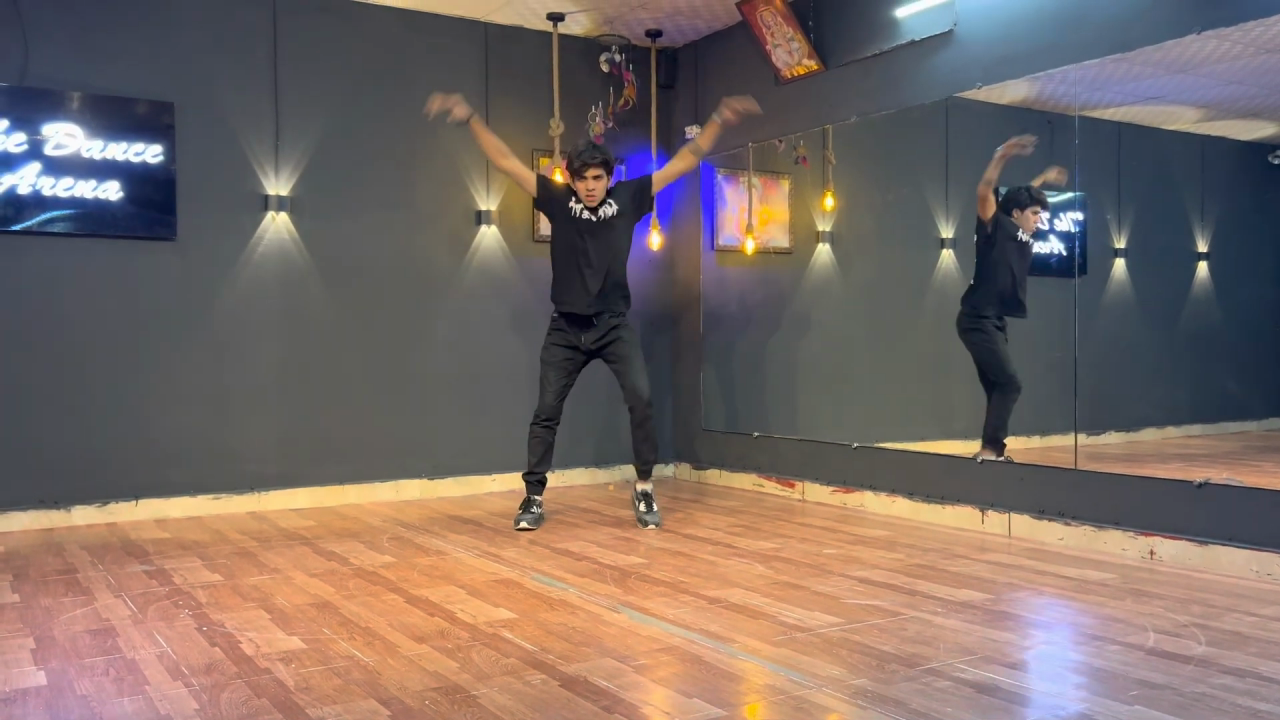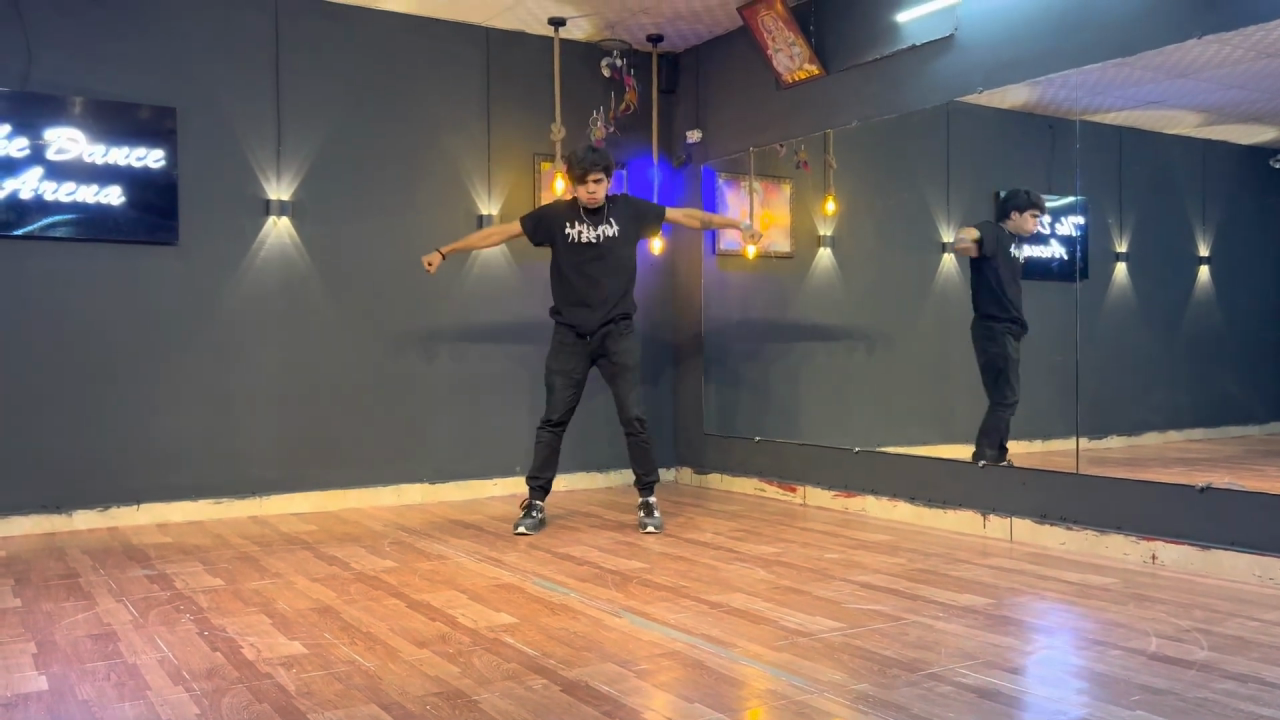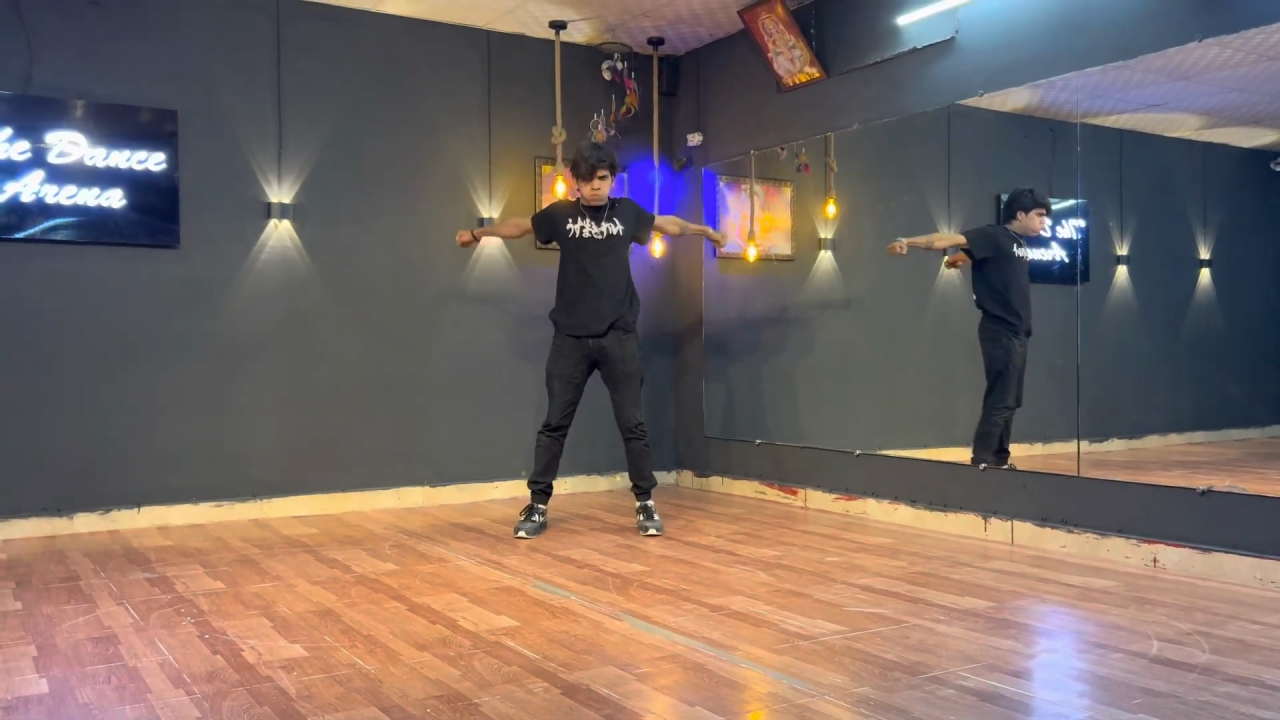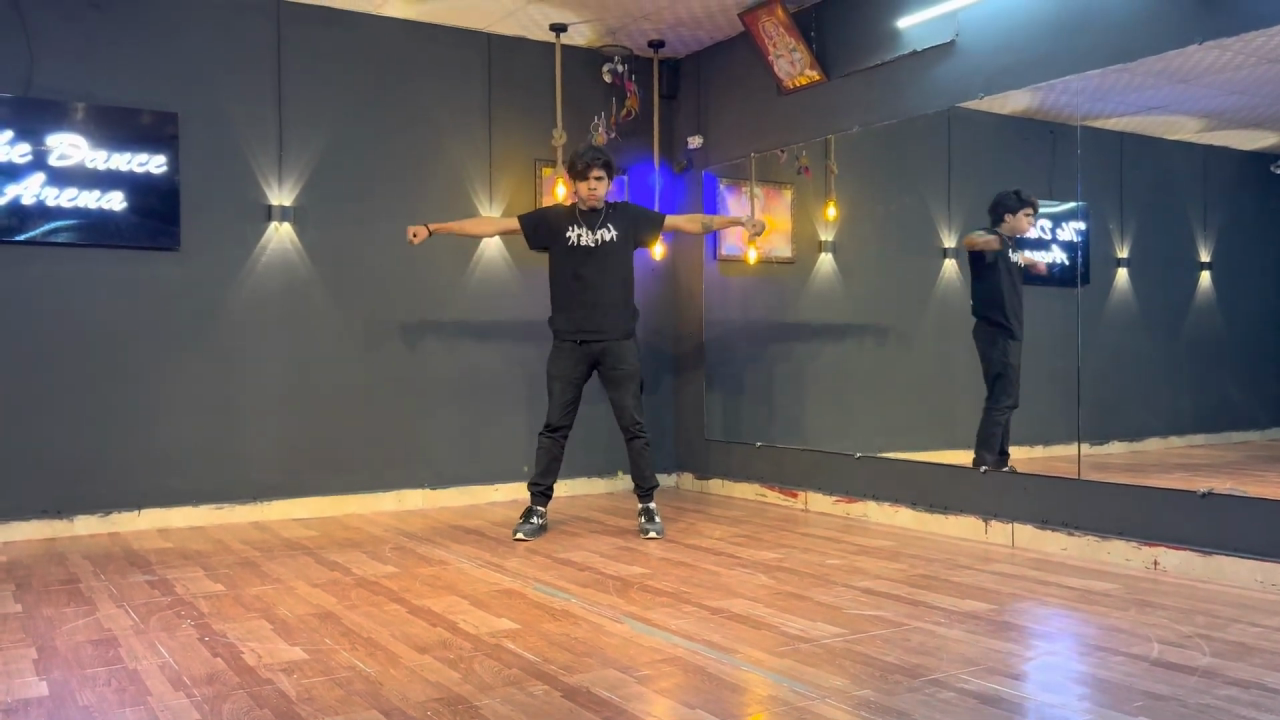
dt=0.3s
person 1, frame 1
left shoulder: (627, 198)
right shoulder: (558, 198)
left elbow: (686, 161)
right elbow: (504, 160)
left wrist: (718, 120)
right wrist: (468, 118)
left hip: (614, 326)
right hip: (566, 330)
left knee: (641, 400)
right knee: (546, 411)
left ankle: (643, 487)
right ankle: (534, 496)
person 1, frame 2
left shoulder: (629, 209)
right shoulder: (555, 215)
left elbow: (683, 216)
right elbow: (502, 231)
left wrist: (736, 223)
right wrist: (447, 250)
left hip: (618, 332)
right hip: (570, 334)
left knee: (633, 417)
right knee: (554, 419)
left ankle: (648, 499)
right ankle: (535, 501)
person 1, frame 3
left shoulder: (627, 211)
right shoulder: (560, 213)
left elbow: (666, 223)
right elbow: (520, 226)
left wrist: (707, 231)
right wrist: (476, 234)
left hip: (619, 337)
right hip: (570, 338)
left knee: (632, 423)
right knee: (555, 423)
left ankle: (645, 503)
right ankle: (537, 505)
person 1, frame 4
left shoulder: (629, 216)
right shoulder: (552, 219)
left elbow: (687, 223)
right elbow: (493, 225)
left wrist: (738, 220)
right wrist: (432, 228)
left hip: (618, 340)
right hip: (569, 342)
left knee: (633, 425)
right knee: (555, 426)
left ankle: (647, 506)
right ankle: (538, 507)
person 2, frame 1
left shoulder: (1021, 233)
right shoulder: (996, 225)
left elbow: (1028, 199)
right elbow: (984, 190)
left wrist: (1044, 178)
right wrist: (1001, 155)
left hip: (992, 323)
right hip: (979, 323)
left knee: (1001, 387)
right knee: (1009, 385)
left ankle: (995, 450)
right ankle: (989, 449)
person 2, frame 2
left shoulder: (1014, 241)
right shoulder: (995, 233)
right elbow: (968, 233)
right wrist: (963, 240)
left hip: (1007, 330)
right hip: (993, 330)
left knee: (1006, 398)
right knee: (1006, 398)
left ankle: (996, 455)
right ankle: (984, 458)
person 2, frame 3
left shoulder: (1019, 242)
right shoulder: (993, 236)
right elbow: (950, 240)
left wrist: (961, 258)
right wrist: (908, 242)
left hip: (1017, 333)
right hip: (1000, 332)
left knee: (1010, 401)
right knee: (1000, 401)
left ankle: (999, 459)
right ankle: (982, 461)
person 2, frame 4
left shoulder: (1011, 245)
right shoulder: (992, 241)
right elbow: (972, 241)
left wrist: (1034, 262)
right wrist: (982, 239)
left hip: (1008, 333)
right hip: (993, 332)
left knee: (1004, 401)
right knee: (1001, 400)
left ankle: (998, 461)
right ankle: (985, 462)
